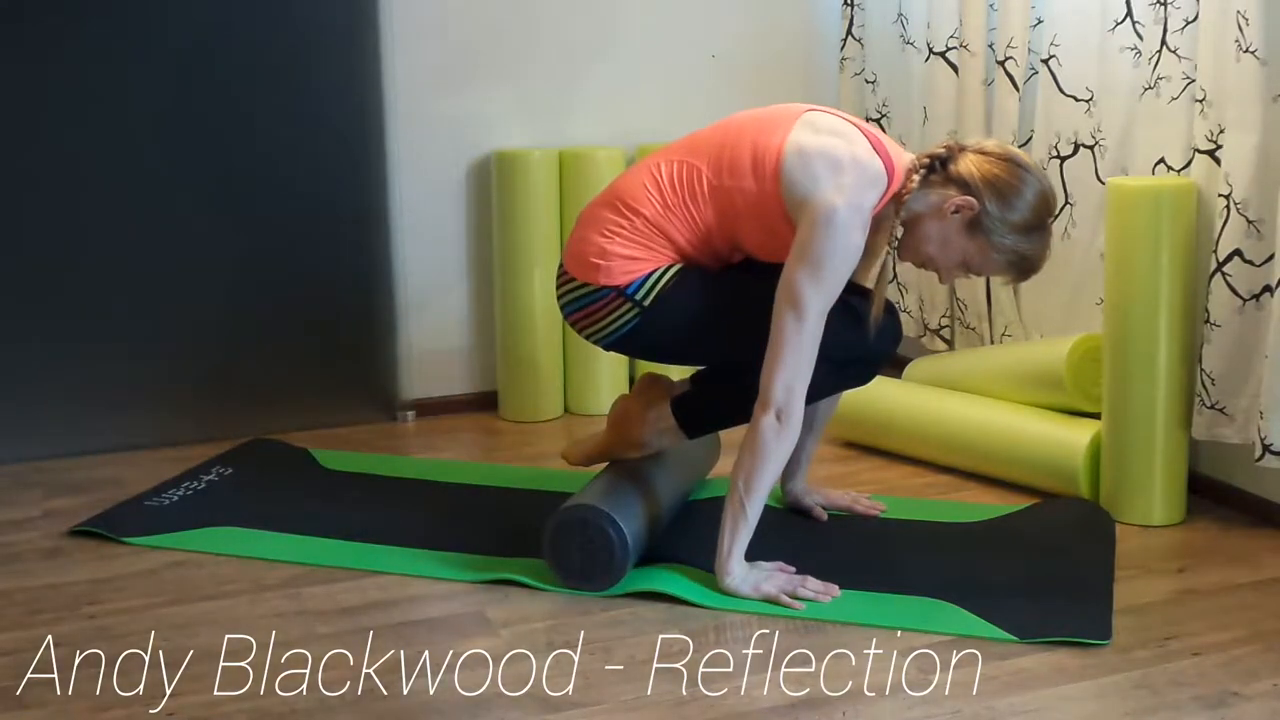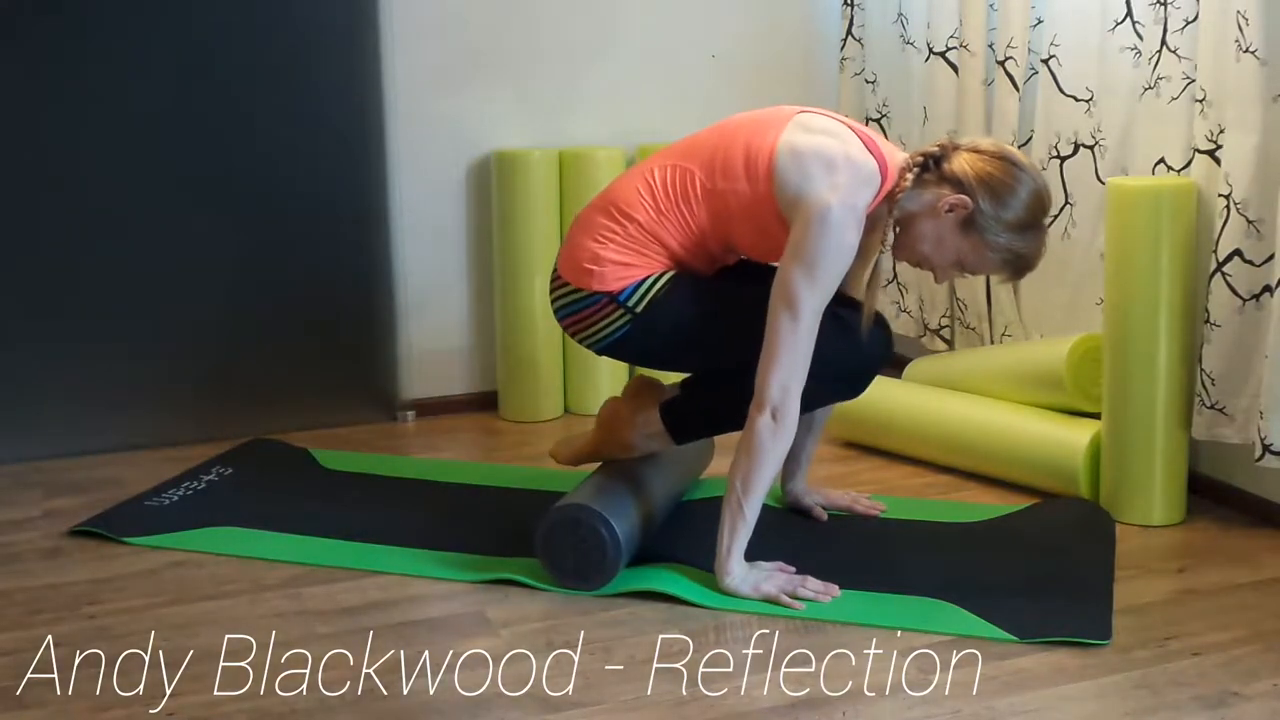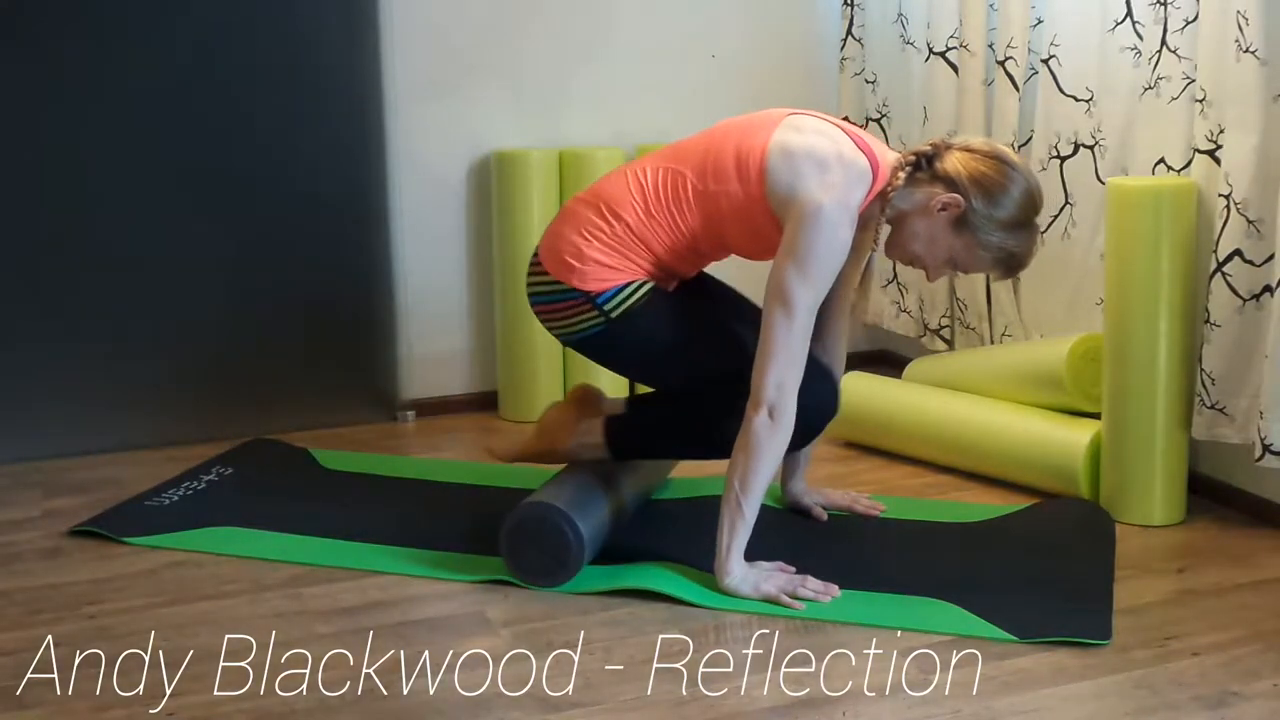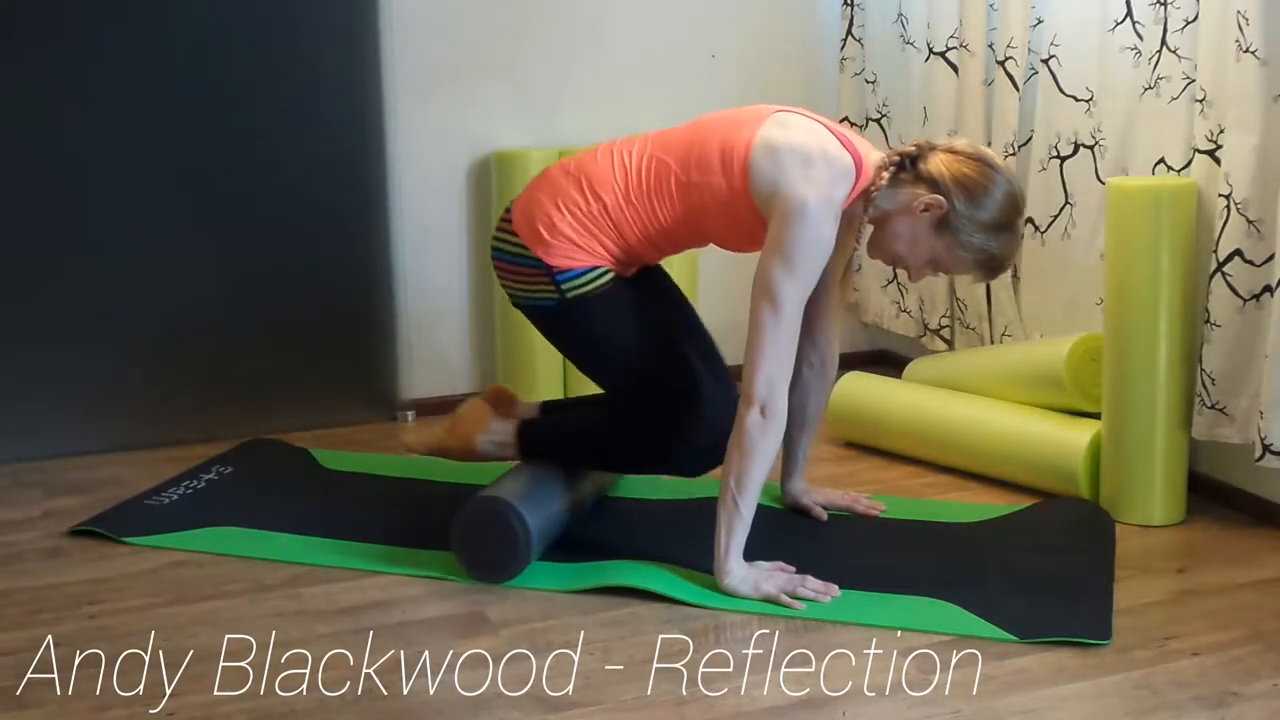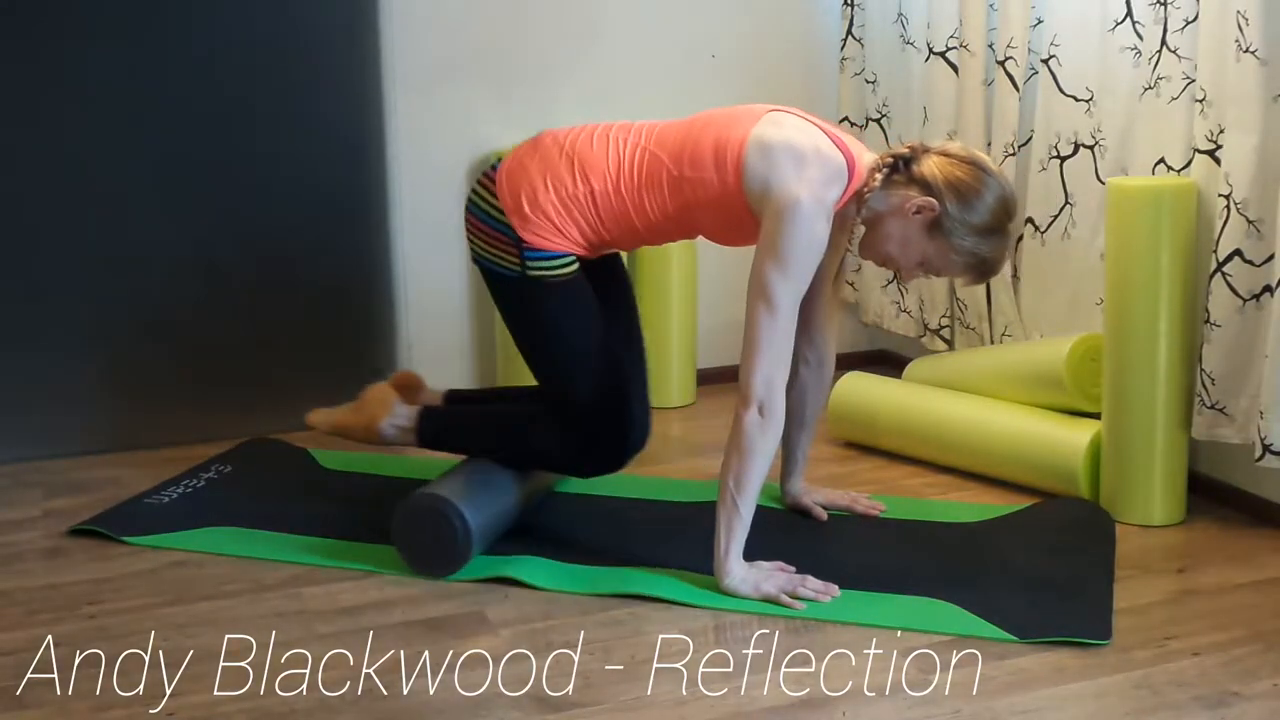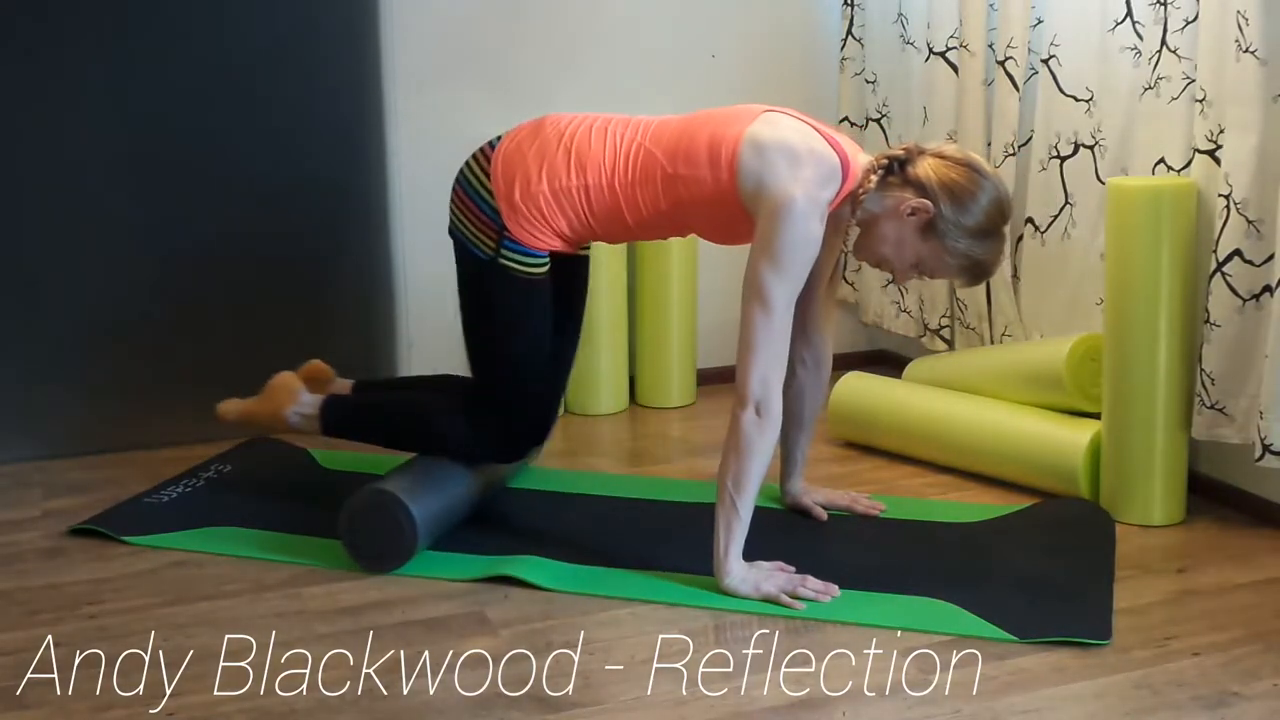
dt=0.4s
person 1, frame 1
left shoulder: (888, 179)
right shoulder: (845, 201)
left elbow: (825, 353)
right elbow: (780, 397)
left wrist: (794, 481)
right wrist: (731, 567)
left hip: (662, 255)
right hip: (615, 277)
left knee: (861, 331)
right knee: (866, 335)
left ankle: (669, 406)
right ankle: (658, 420)
person 1, frame 2
left shoulder: (882, 180)
right shoulder: (840, 199)
left elbow: (816, 357)
right elbow: (777, 396)
left wrist: (795, 481)
right wrist: (732, 566)
left hip: (657, 262)
right hip: (610, 283)
left knee: (842, 341)
right knee: (856, 347)
left ankle: (657, 410)
right ankle: (644, 425)
person 1, frame 3
left shoulder: (873, 183)
right shoulder: (833, 199)
left elbow: (825, 345)
right elbow: (773, 398)
left wrist: (794, 480)
right wrist: (731, 566)
left hip: (639, 260)
right hip: (588, 276)
left knee: (807, 383)
right knee: (804, 398)
left ankle: (604, 417)
right ankle: (587, 434)
person 1, frame 4
left shoulder: (857, 185)
right shoulder: (816, 197)
left elbow: (817, 349)
right elbow: (764, 396)
left wrist: (795, 481)
right wrist: (730, 565)
left hip: (601, 235)
right hip: (555, 242)
left knee: (697, 410)
right knee: (700, 430)
left ankle: (520, 416)
right ankle: (498, 435)
person 1, frame 5
left shoulder: (850, 186)
right shoulder: (810, 197)
left elbow: (814, 348)
right elbow: (761, 395)
left wrist: (793, 481)
right wrist: (731, 565)
left hip: (567, 205)
right hip: (526, 214)
left knee: (616, 423)
right knee: (600, 440)
left ankle: (424, 402)
right ankle: (396, 421)
person 1, frame 6
left shoulder: (843, 186)
right shoulder: (806, 197)
left elbow: (810, 347)
right elbow: (757, 394)
left wrist: (793, 482)
right wrist: (730, 564)
left hip: (547, 191)
right hip: (513, 200)
left knee: (526, 416)
right knee: (504, 429)
left ankle: (335, 389)
right ankle: (304, 410)
